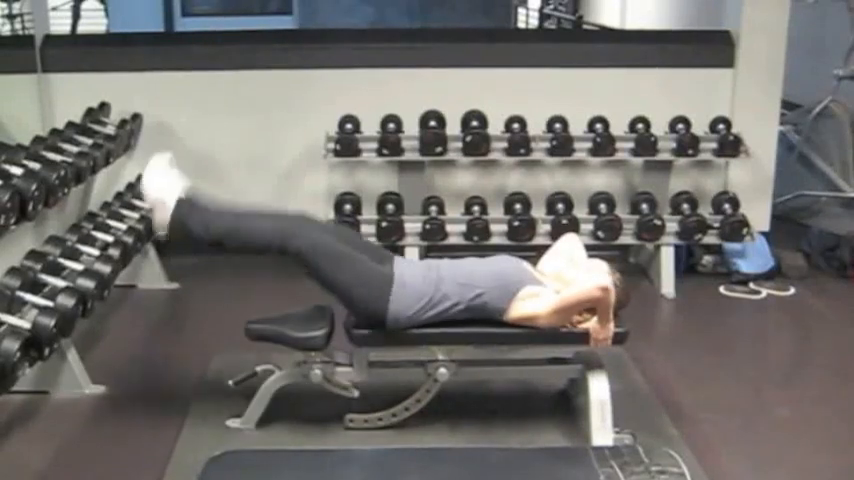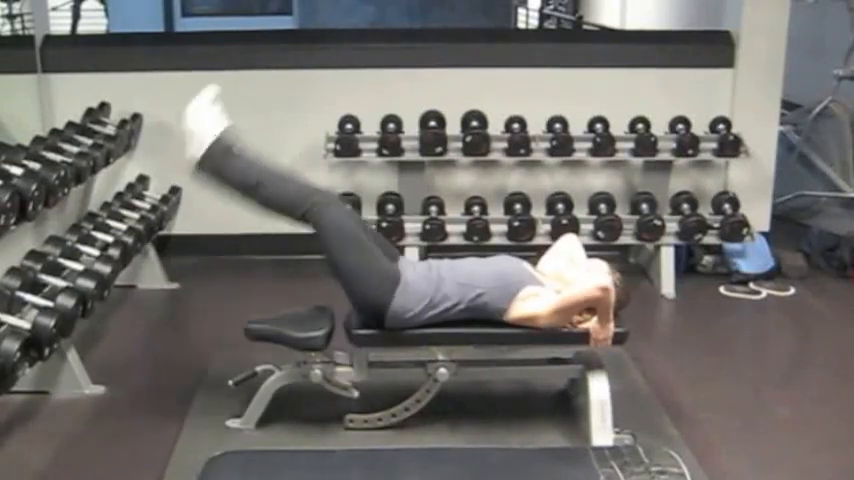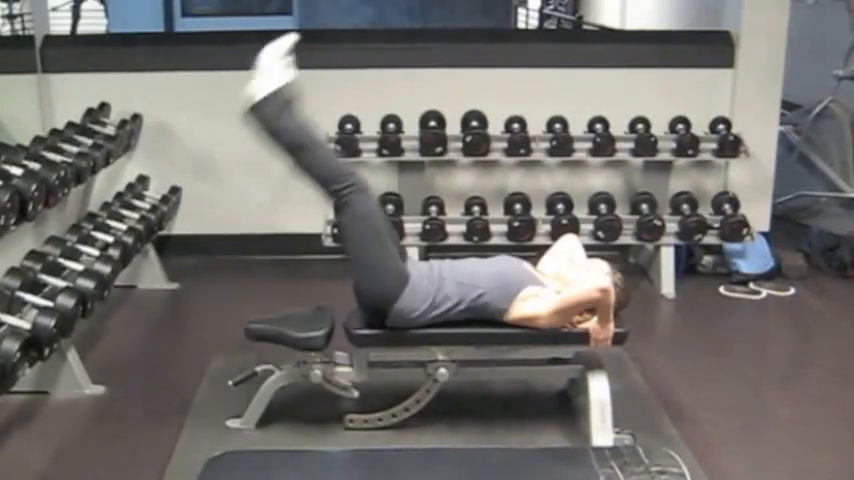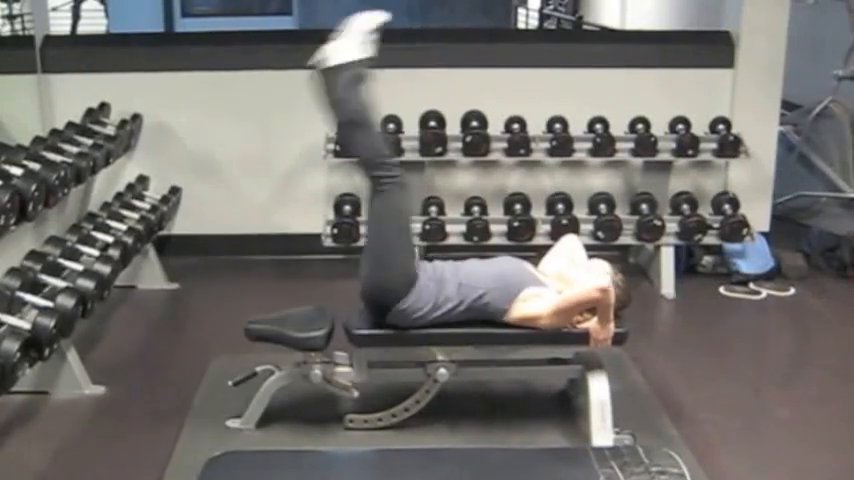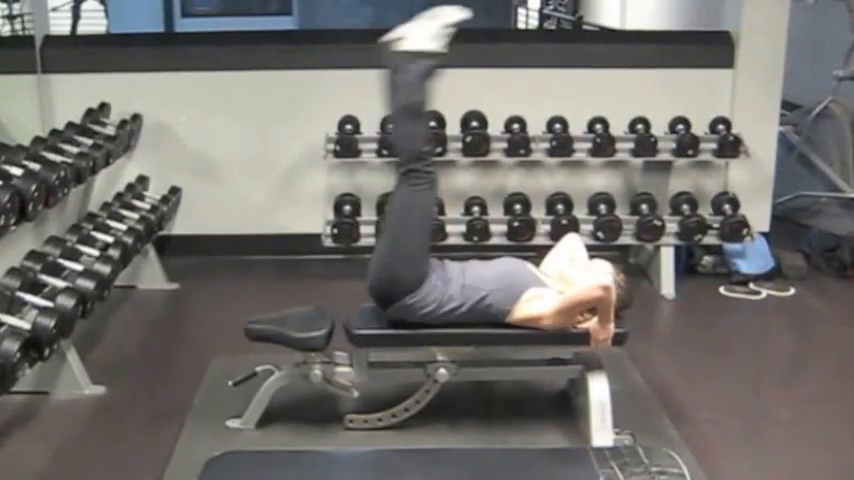
dt=0.1s
person 1, frame 1
left shoulder: (546, 307)
right shoulder: (543, 278)
left elbow: (602, 285)
right elbow: (570, 240)
left wrist: (604, 323)
left hip: (396, 300)
right hip: (404, 273)
left knee: (298, 237)
right knee: (309, 232)
left ankle: (181, 213)
right ankle: (183, 210)
person 1, frame 2
left shoulder: (545, 306)
right shoulder: (541, 286)
left elbow: (601, 286)
right elbow: (571, 240)
left wrist: (603, 321)
left hip: (402, 297)
right hip: (407, 281)
left knee: (325, 207)
right knee: (331, 213)
left ankle: (215, 149)
right ankle: (217, 147)
person 1, frame 3
left shoulder: (547, 307)
right shoulder: (544, 279)
left elbow: (598, 288)
right elbow: (571, 242)
left wrist: (604, 324)
left hip: (401, 298)
right hip: (413, 280)
left knee: (349, 187)
right knee: (353, 193)
left ankle: (272, 101)
right ankle: (275, 102)
person 1, frame 4
left shoulder: (544, 310)
right shoulder: (545, 286)
left elbow: (596, 288)
right elbow: (572, 241)
left wrist: (604, 325)
left hip: (403, 298)
right hip: (412, 289)
left knee: (387, 179)
left ankle: (346, 65)
right ankle: (346, 63)
person 1, frame 5
left shoulder: (550, 308)
right shoulder: (555, 284)
left elbow: (598, 286)
right elbow: (571, 236)
left wrist: (604, 324)
left hip: (406, 290)
right hip: (422, 283)
left knee: (418, 171)
left ankle: (414, 51)
right ankle: (412, 56)
